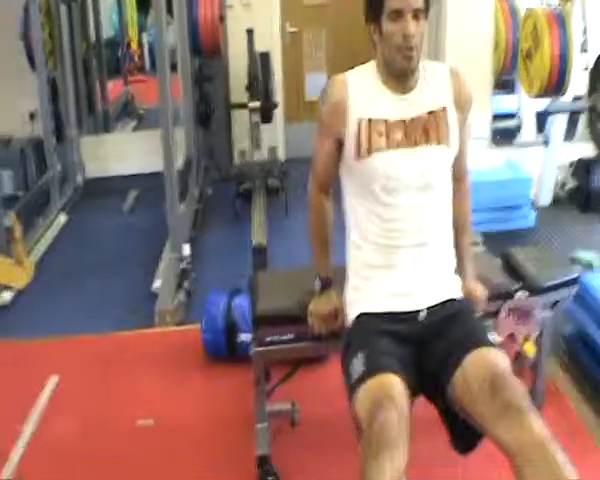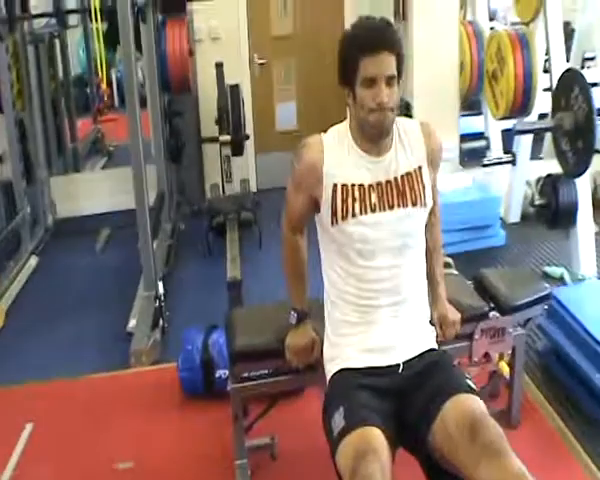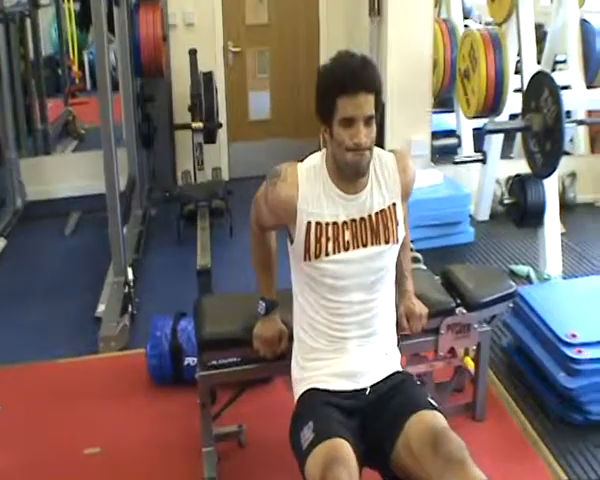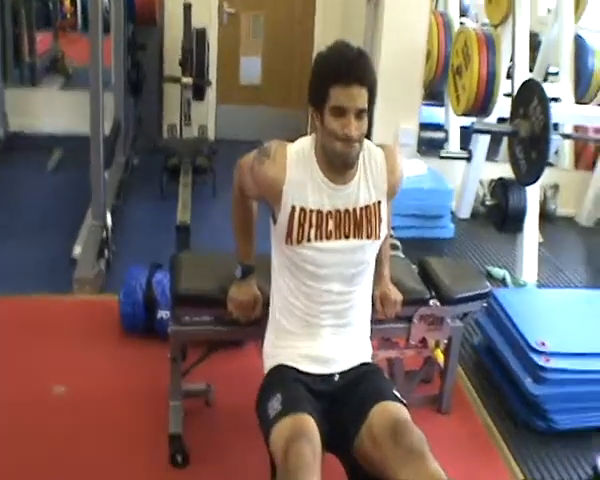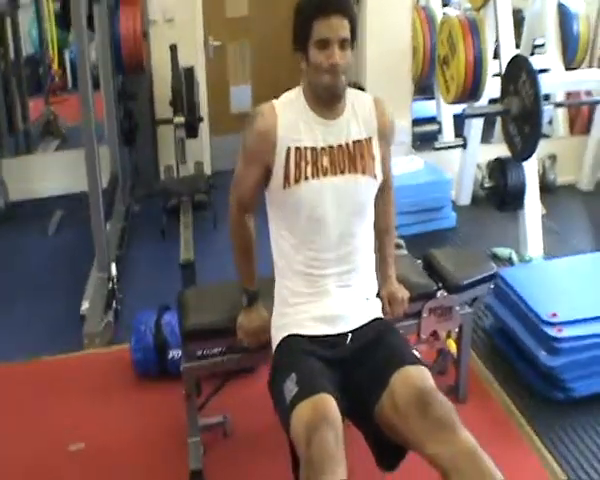
dt=0.3s
person 1, frame 1
left shoulder: (453, 88)
right shoulder: (344, 96)
right elbow: (320, 189)
left wrist: (467, 271)
right wrist: (324, 284)
left hip: (443, 297)
right hip: (375, 306)
left knee: (512, 404)
right knee: (387, 421)
person 1, frame 2
left shoulder: (425, 142)
right shoulder: (317, 158)
right elbow: (292, 229)
right wrist: (299, 320)
left hip: (420, 352)
right hip: (354, 362)
person 1, frame 3
left shoulder: (399, 172)
right shoulder: (290, 188)
right elbow: (259, 224)
right wrist: (267, 310)
left hip: (386, 375)
right hip: (322, 384)
person 1, frame 4
left shoulder: (387, 167)
right shoulder: (277, 168)
right elbow: (240, 189)
right wrist: (244, 276)
left hip: (355, 362)
right hip: (292, 365)
person 1, frame 5
left shoulder: (377, 117)
right shoulder: (270, 125)
right elbow: (239, 210)
left wrist: (388, 276)
right wrist: (250, 301)
left hip: (366, 319)
right hip: (301, 331)
left knee: (436, 418)
right knee: (323, 441)
